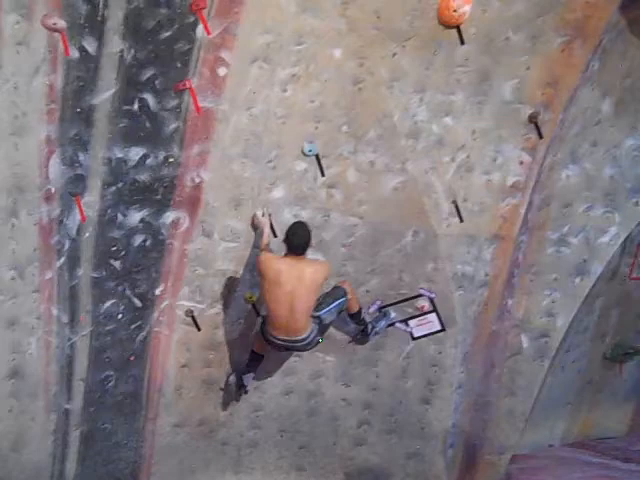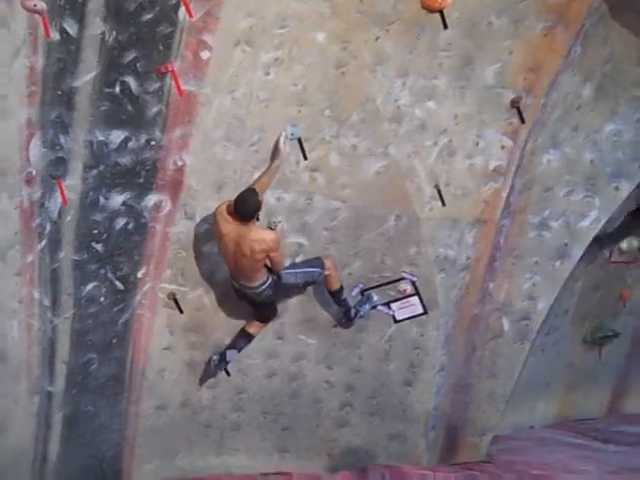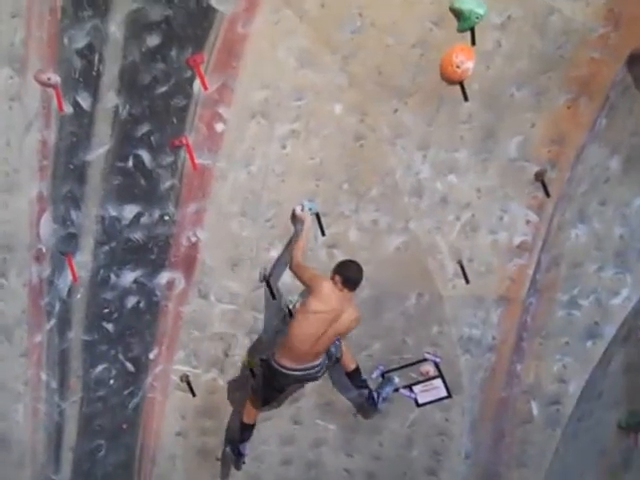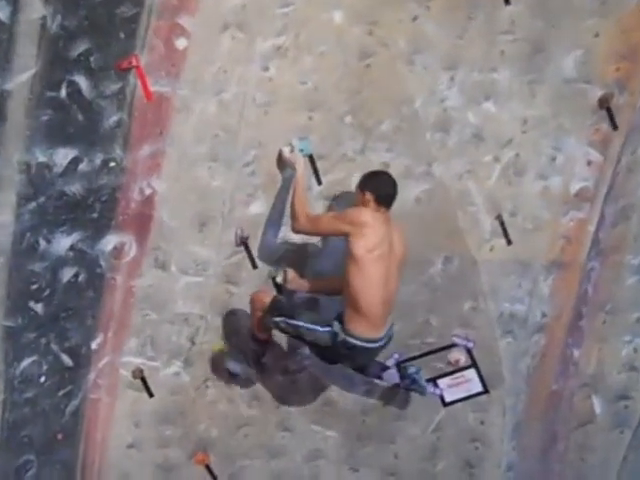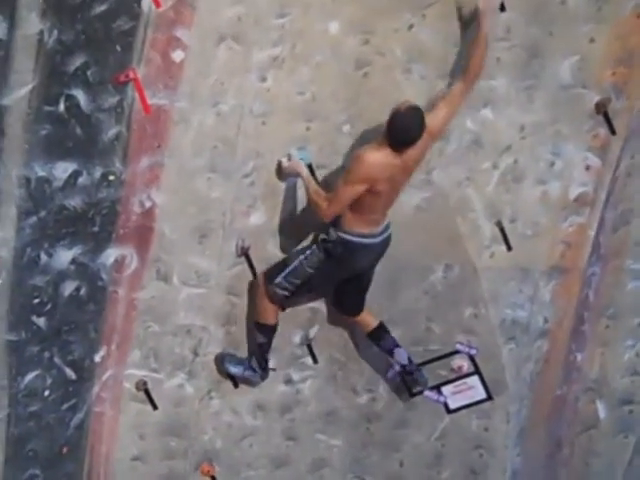
dt=1s
person 1, frame 1
left shoulder: (266, 261)
right shoulder: (321, 268)
left hip: (274, 339)
right hip: (306, 340)
right knee: (346, 288)
left ankle: (244, 377)
right ankle: (364, 330)
person 1, frame 2
left shoulder: (222, 214)
right shoulder: (267, 239)
left elbow: (252, 190)
right elbow: (279, 268)
left hip: (240, 285)
right hip: (263, 288)
left knee: (263, 317)
right knee: (327, 266)
left ankle: (222, 358)
right ankle: (347, 311)
person 1, frame 3
left shoulder: (324, 289)
right shoulder: (354, 316)
left hip: (281, 370)
right hip: (315, 369)
left knee: (255, 401)
right ankle: (367, 393)
person 1, frame 4
left shoulder: (361, 219)
right shoulder: (397, 236)
left elbow: (302, 222)
right wrist: (304, 284)
left hip: (353, 344)
right hip: (380, 341)
left knee: (261, 300)
left ankle: (256, 360)
person 1, frame 5
left shoulder: (370, 162)
right shoulder: (427, 134)
left elbow: (327, 211)
right elbow: (467, 79)
left wrist: (302, 173)
left hip: (346, 245)
right hip: (378, 241)
left knee: (268, 287)
right knee: (354, 309)
left ankle: (256, 366)
right ankle: (409, 367)
